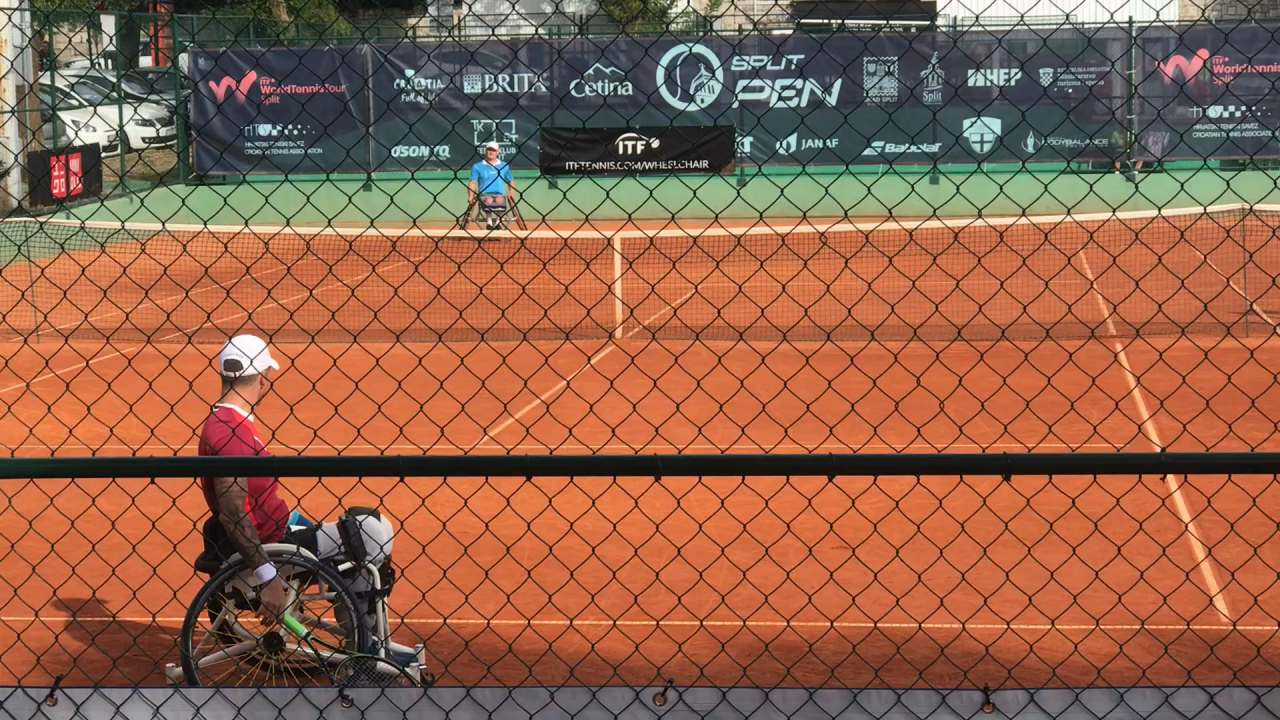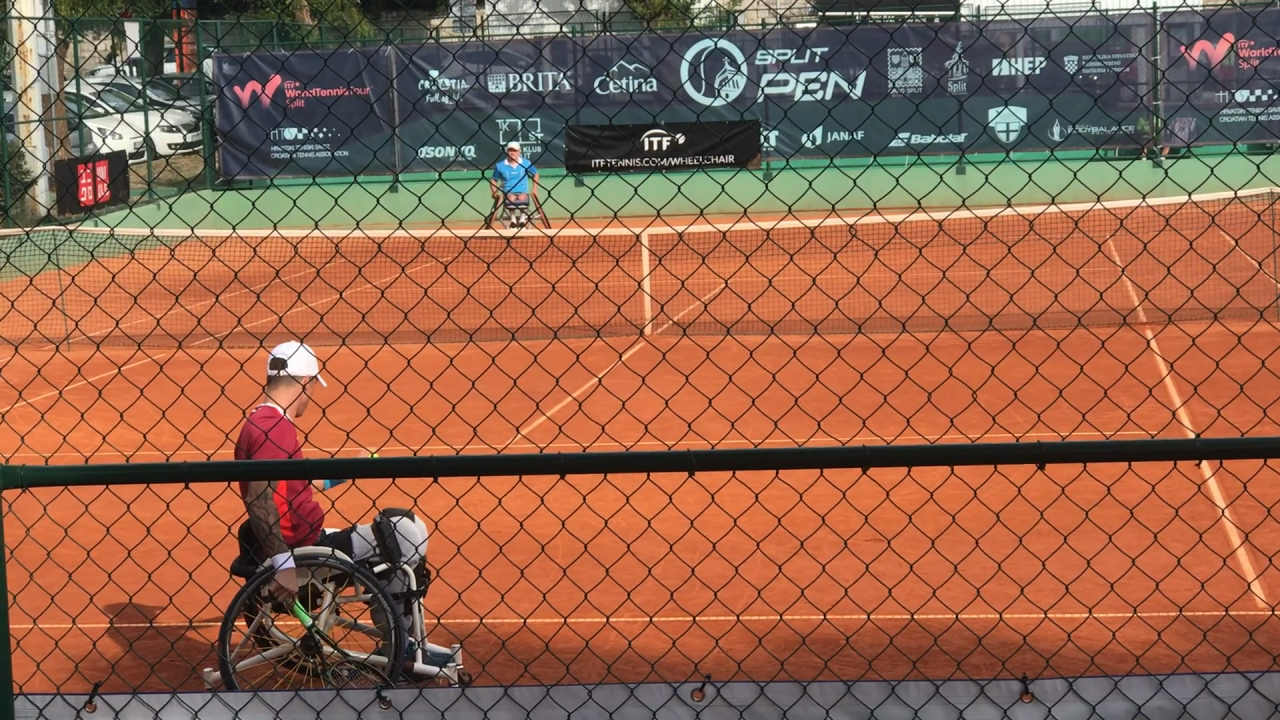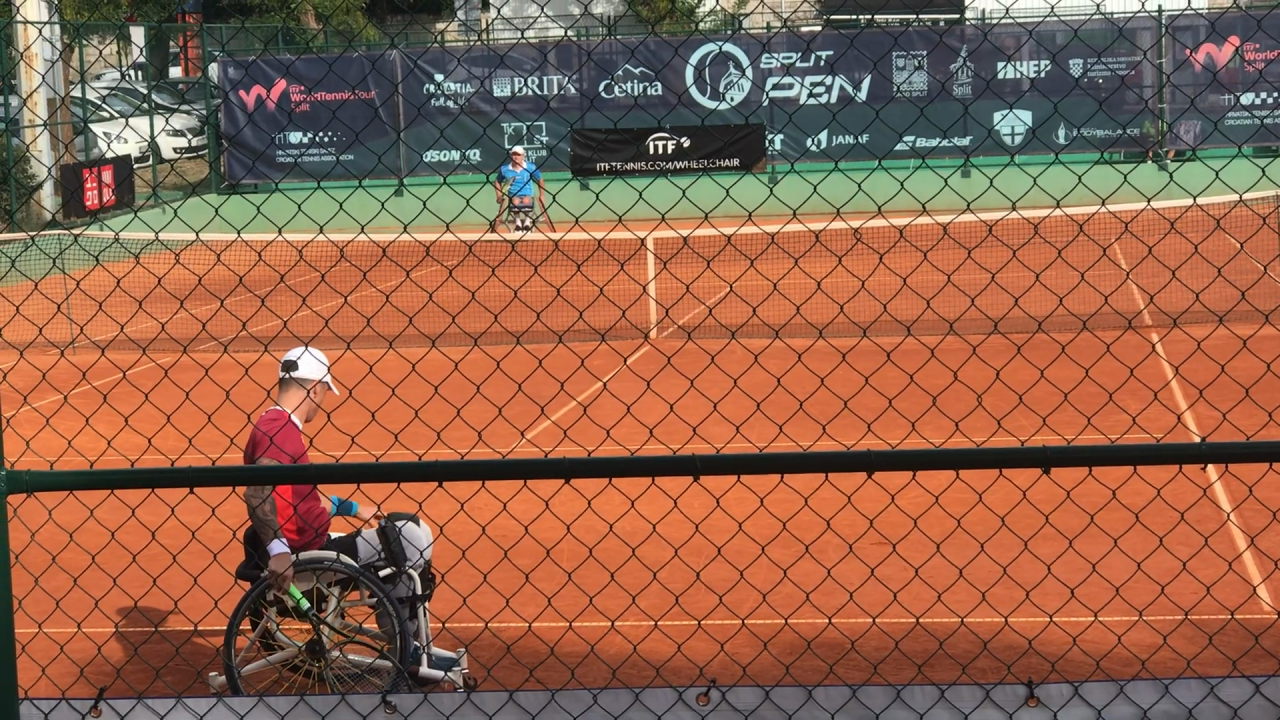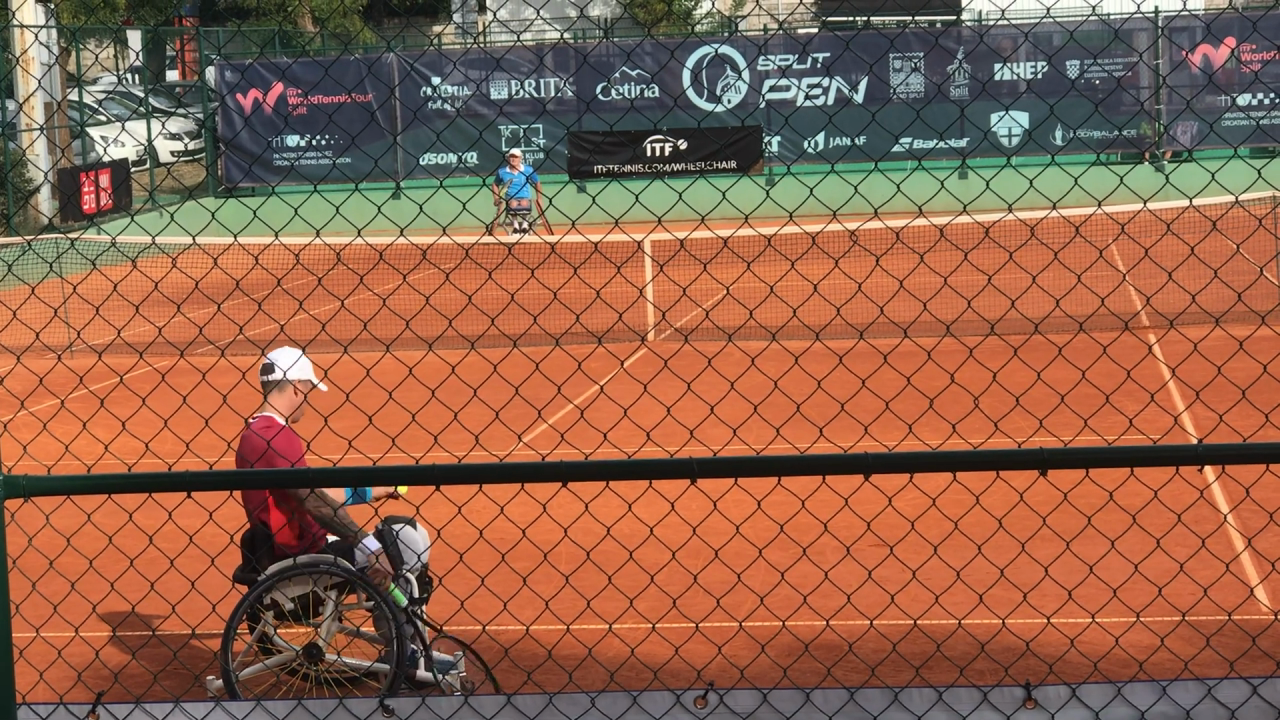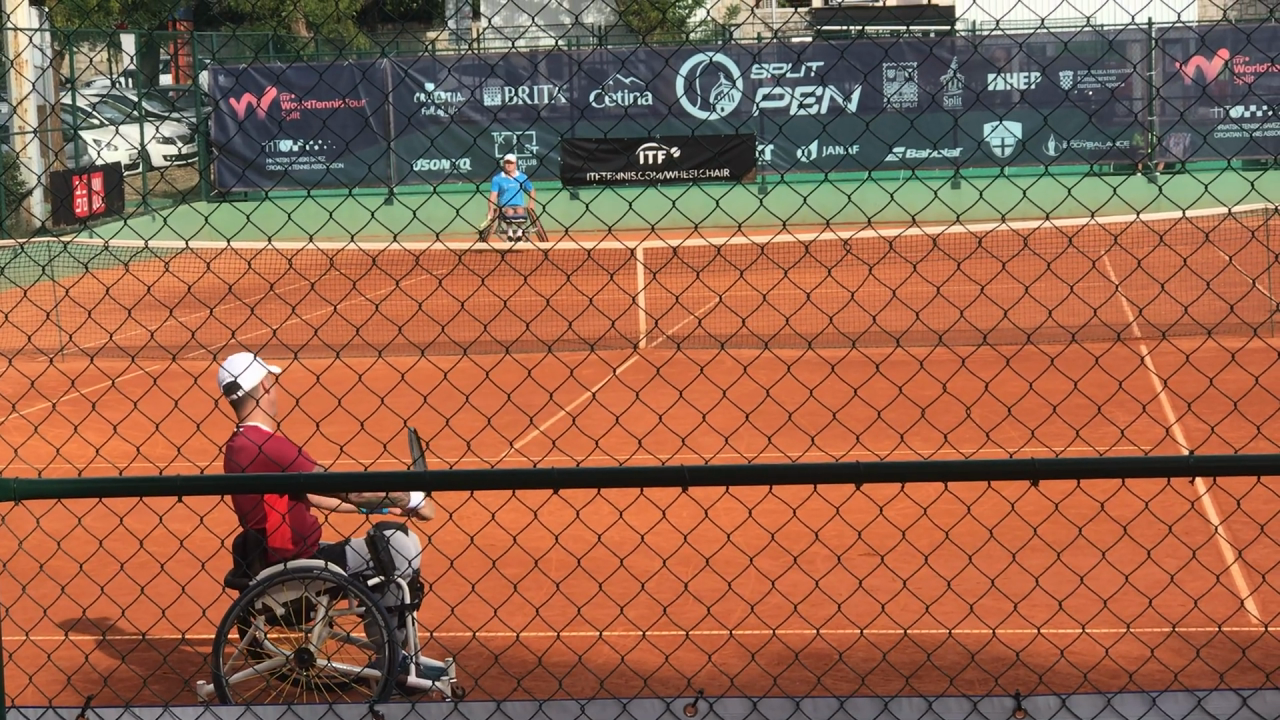
dt=1s
person 1, frame 1
left shoulder: (231, 422)
right shoulder: (230, 431)
right elbow: (232, 514)
left wrist: (295, 519)
right wrist: (267, 577)
left hip: (270, 535)
right hip: (266, 547)
left knee: (367, 526)
right knee: (374, 531)
left ankle: (365, 640)
person 1, frame 2
left shoulder: (263, 420)
right shoulder: (274, 425)
right elbow: (260, 499)
right wrist: (283, 563)
left hip: (300, 542)
right hip: (300, 548)
right knee: (407, 529)
person 1, frame 3
left shoulder: (277, 424)
right shoulder: (281, 428)
right elbow: (258, 492)
left wrist: (351, 508)
right wrist: (278, 549)
left hip: (308, 548)
right hip: (305, 555)
right knee: (412, 535)
person 1, frame 4
left shoulder: (257, 433)
right shoulder: (274, 436)
right elbow: (313, 500)
left wrist: (369, 491)
right wrist: (372, 548)
left hip: (294, 554)
right hip: (304, 558)
right knee: (412, 537)
person 1, frame 5
left shoulder: (245, 442)
right shoulder: (264, 445)
left elbow: (316, 494)
right elbow: (341, 487)
left wrist: (380, 506)
right wrist: (412, 497)
left hip: (291, 560)
left knee: (391, 539)
right knee: (402, 545)
